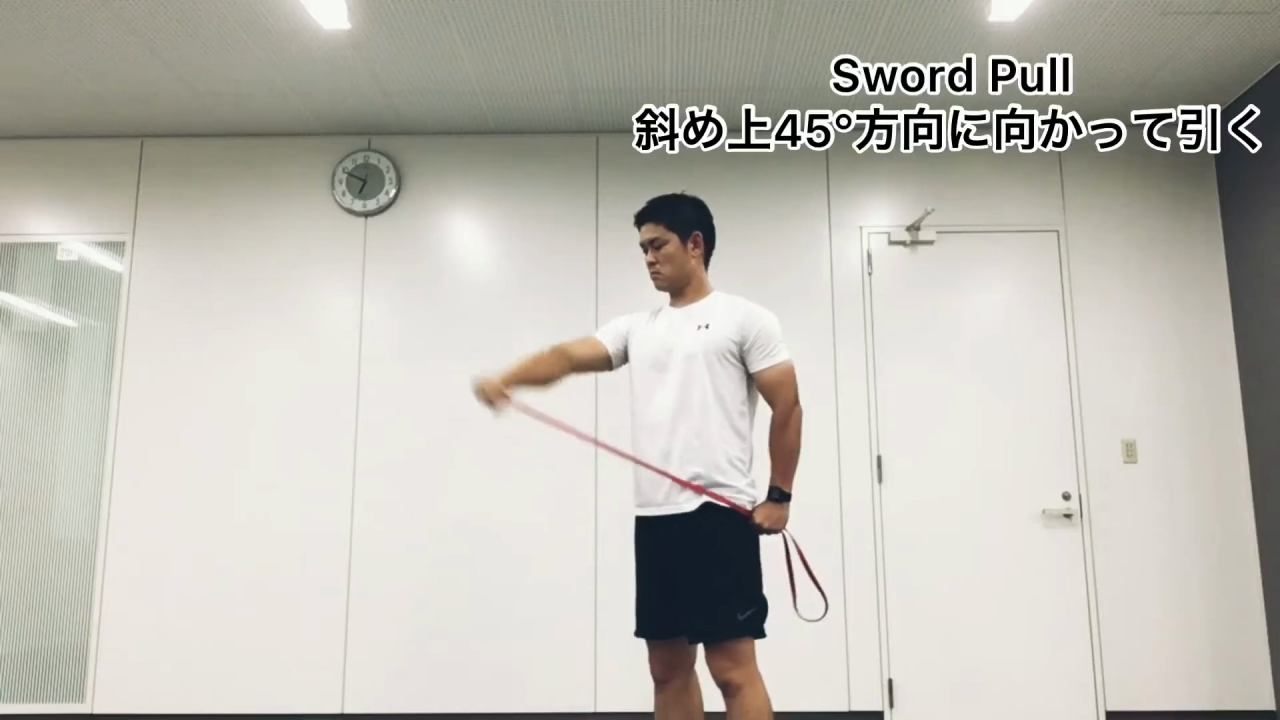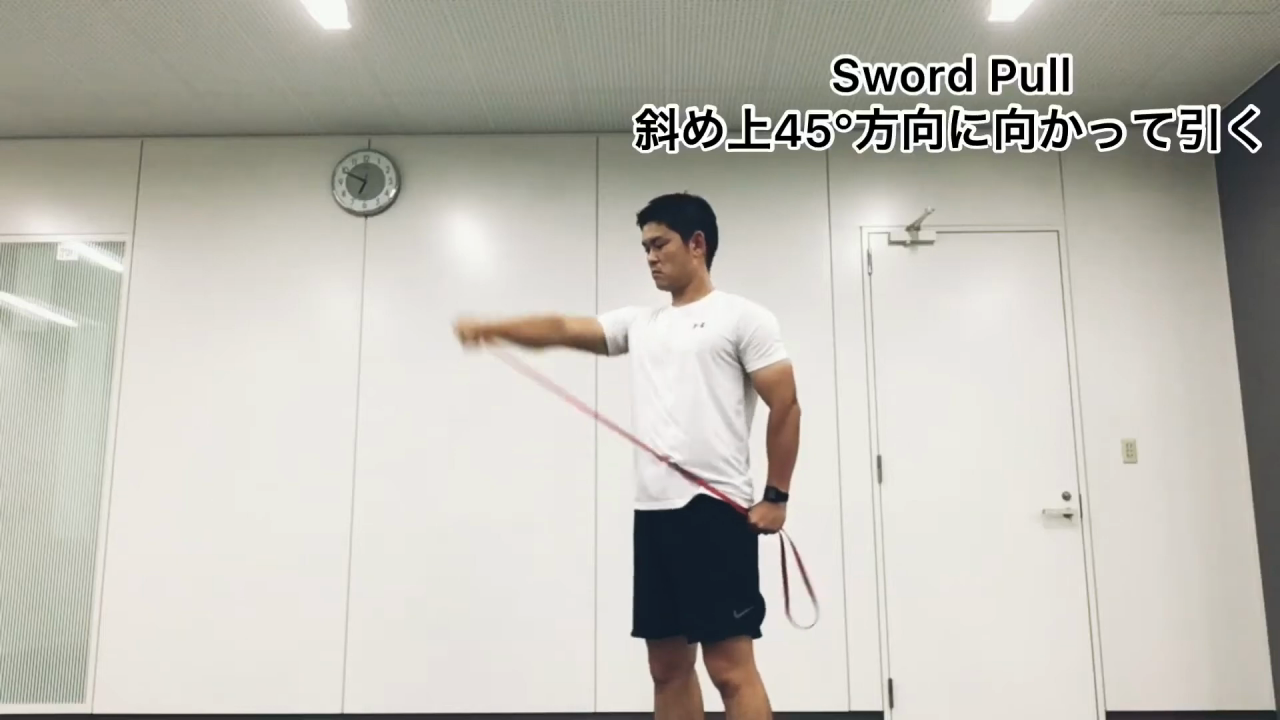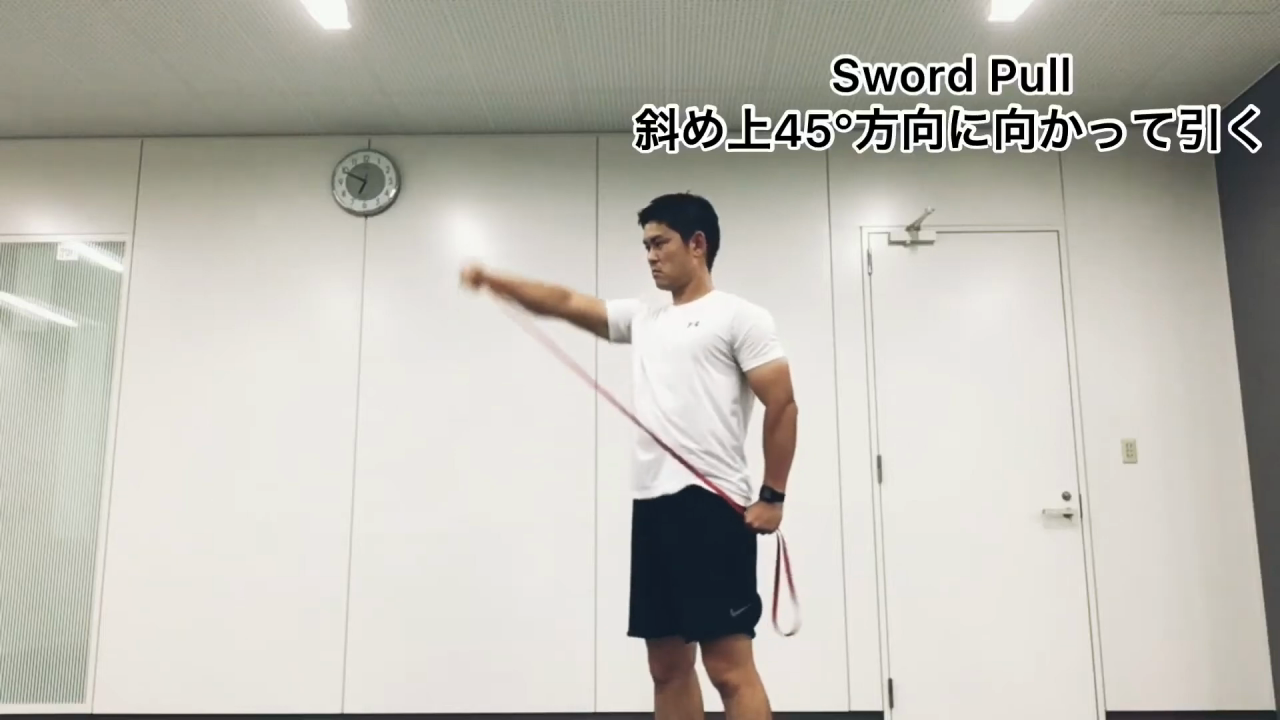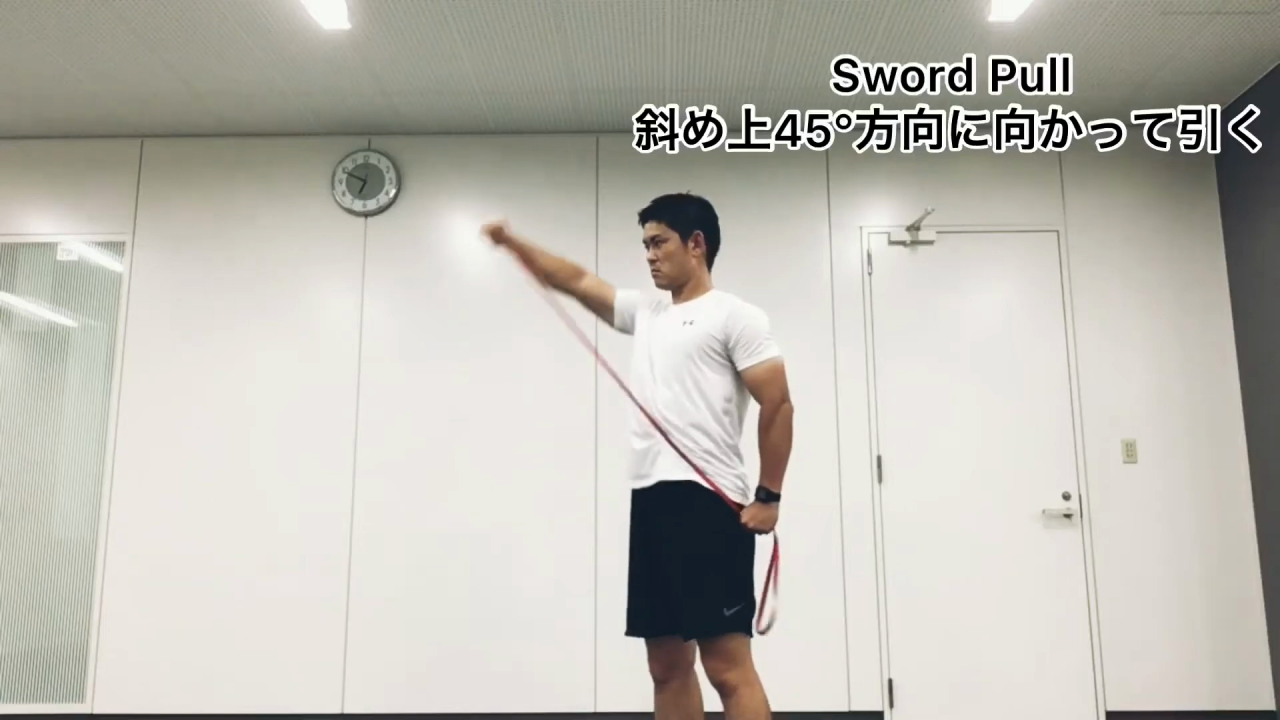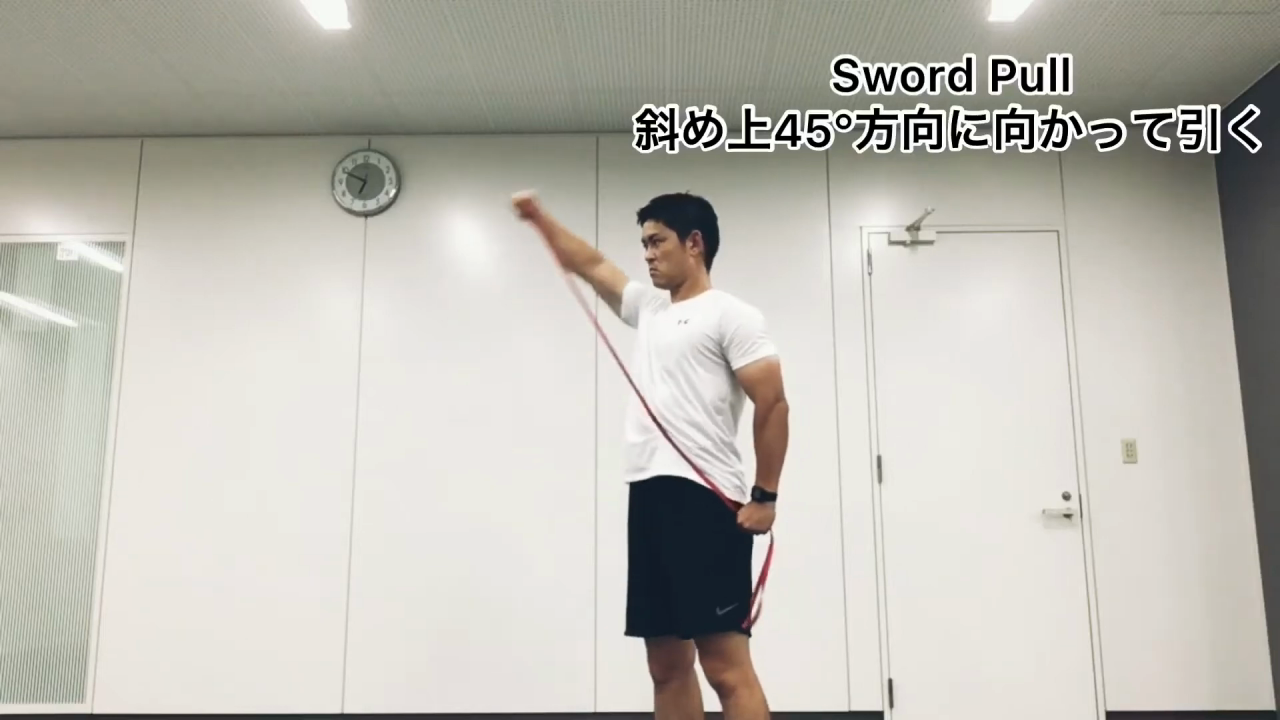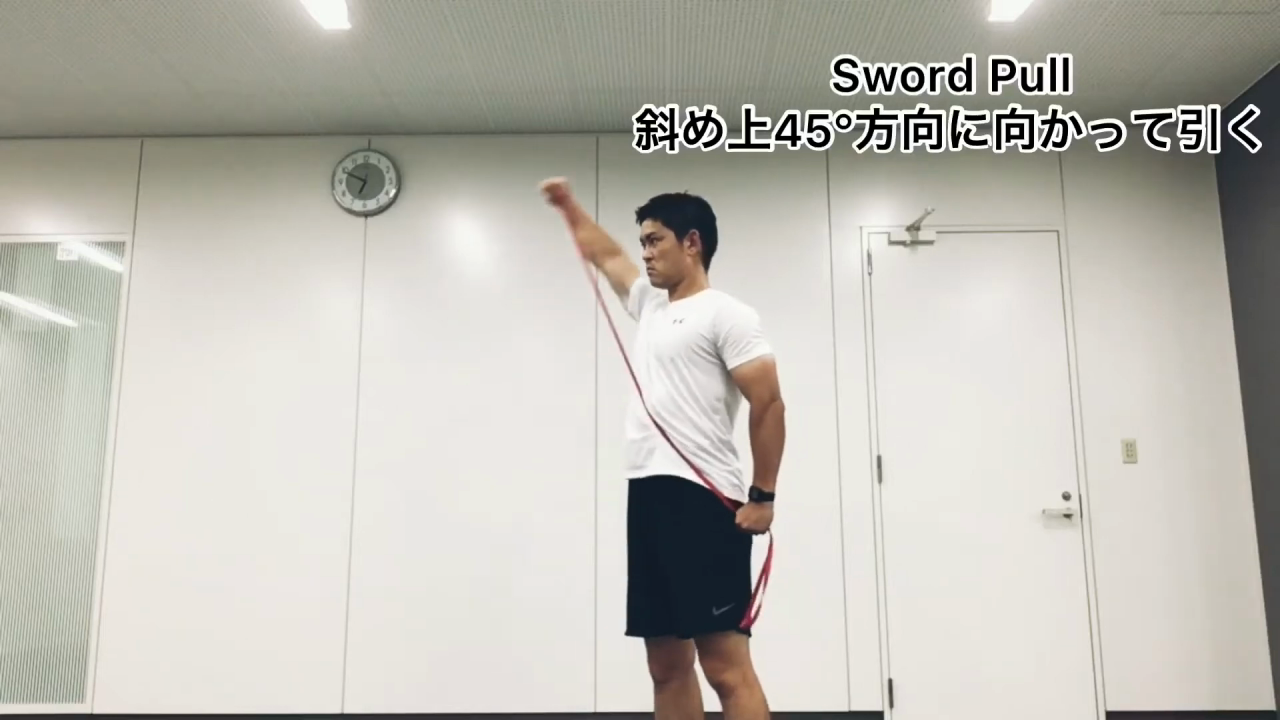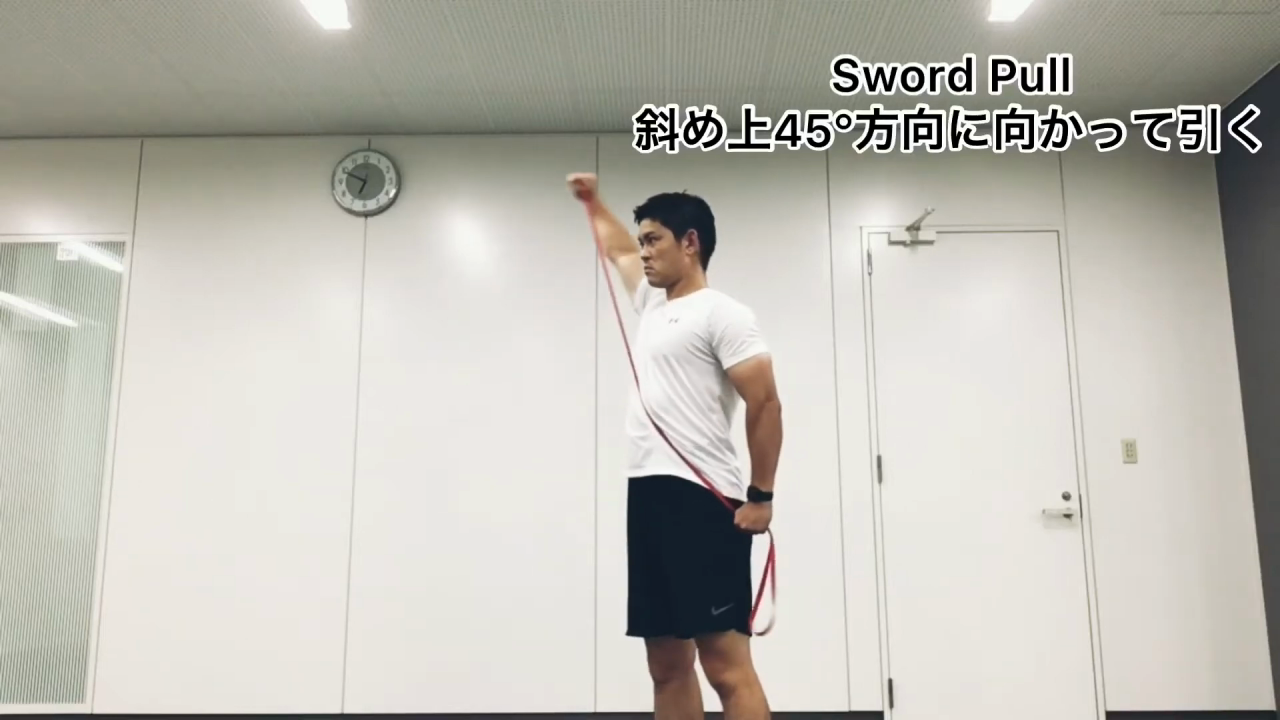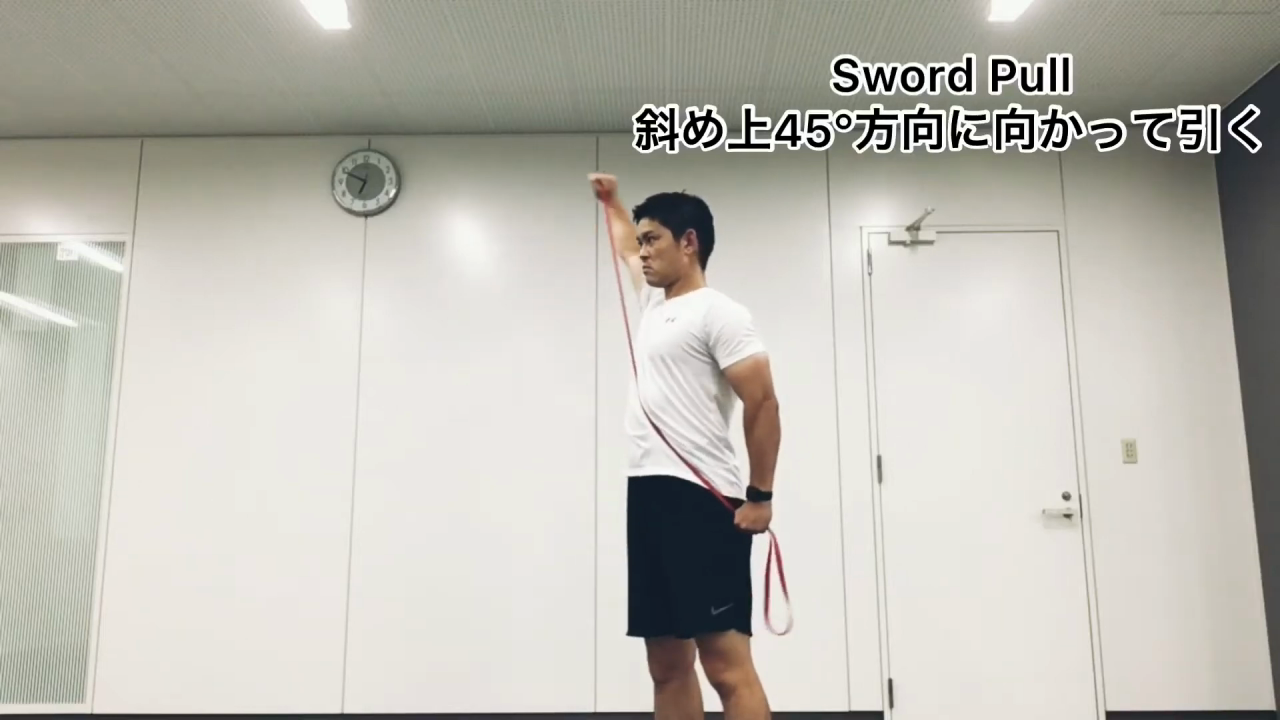
dt=0.1s
person 1, frame 1
left shoulder: (745, 319)
right shoulder: (638, 326)
left elbow: (788, 407)
right elbow: (567, 357)
left wrist: (778, 496)
right wrist: (508, 380)
left hip: (717, 514)
right hip: (655, 516)
left knee: (733, 668)
right knee: (669, 667)
person 1, frame 2
left shoulder: (743, 318)
right shoulder: (640, 324)
left elbow: (786, 406)
right elbow: (560, 329)
left wrist: (776, 496)
right wrist: (493, 326)
left hip: (715, 509)
right hip: (654, 509)
left knee: (731, 667)
right knee: (668, 665)
person 1, frame 3
left shoulder: (739, 317)
right shoulder: (642, 319)
left elbow: (783, 406)
right elbow: (564, 303)
left wrist: (772, 496)
right wrist: (496, 281)
left hip: (712, 506)
right hip: (652, 505)
left knee: (729, 666)
right knee: (668, 666)
person 1, frame 4
left shoulder: (735, 316)
right shoulder: (648, 312)
left elbow: (777, 405)
right elbow: (573, 279)
left wrist: (768, 496)
right wrist: (513, 240)
left hip: (706, 503)
right hip: (652, 499)
left knee: (728, 663)
right knee: (668, 663)
person 1, frame 5
left shoulder: (730, 316)
right shoulder: (650, 308)
left elbow: (773, 405)
right elbow: (591, 265)
left wrist: (764, 496)
right wrist: (539, 218)
left hip: (704, 501)
right hip: (649, 498)
left knee: (726, 664)
right knee: (667, 663)
person 1, frame 6
left shoulder: (726, 315)
right shoulder: (651, 304)
left elbow: (768, 405)
right elbow: (604, 254)
left wrist: (761, 496)
right wrist: (568, 205)
left hip: (701, 502)
right hip: (648, 496)
left knee: (725, 663)
right knee: (668, 664)
person 1, frame 7
left shoulder: (722, 314)
right shoulder: (653, 304)
left elbow: (765, 404)
right elbow: (617, 251)
left wrist: (760, 497)
right wrist: (592, 201)
left hip: (700, 501)
right hip: (647, 496)
left knee: (726, 664)
right knee: (668, 665)
person 1, frame 8
left shoulder: (717, 313)
right shoulder: (655, 302)
left elbow: (762, 403)
right elbow: (627, 250)
left wrist: (759, 496)
right wrist: (611, 203)
left hip: (700, 501)
right hip: (649, 496)
left knee: (726, 663)
right knee: (668, 664)
